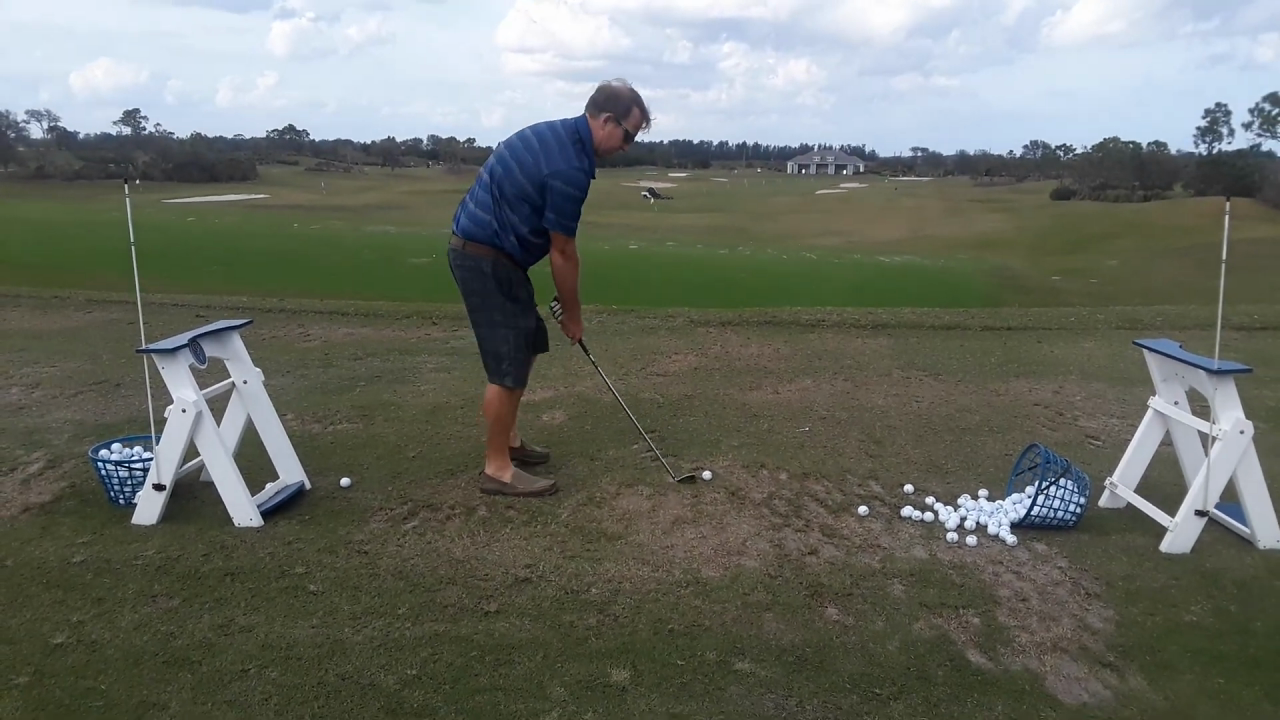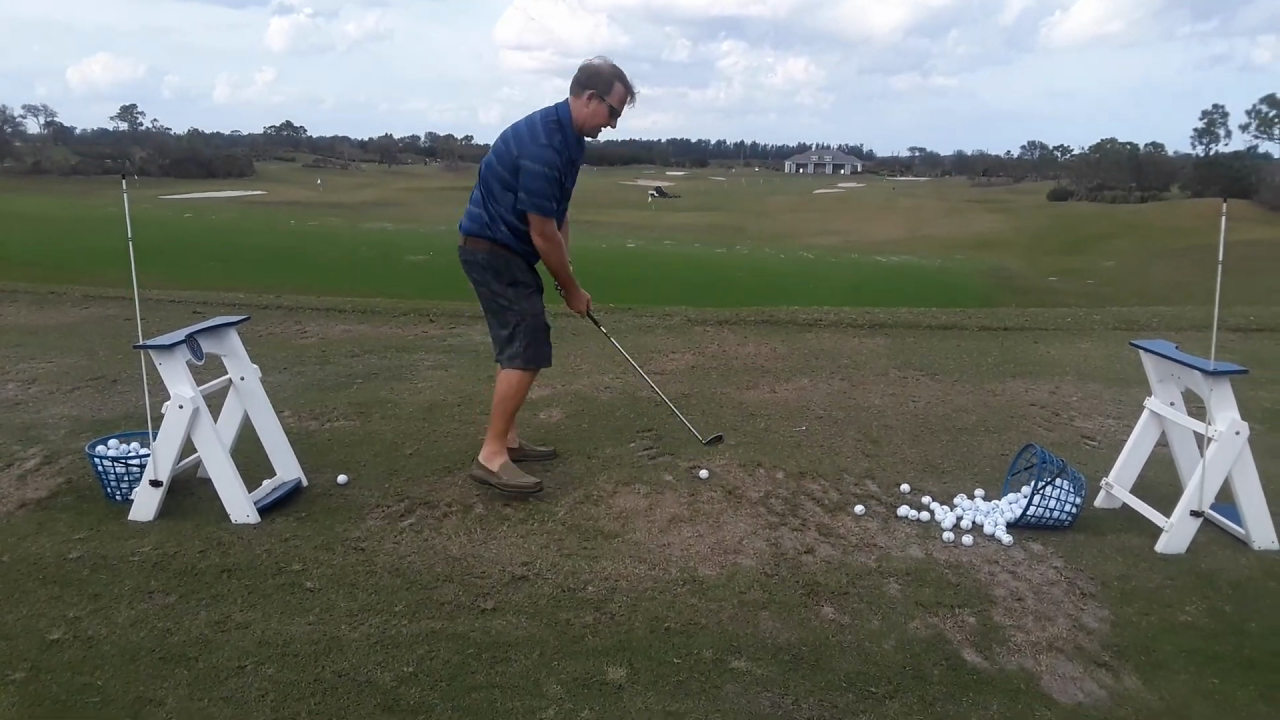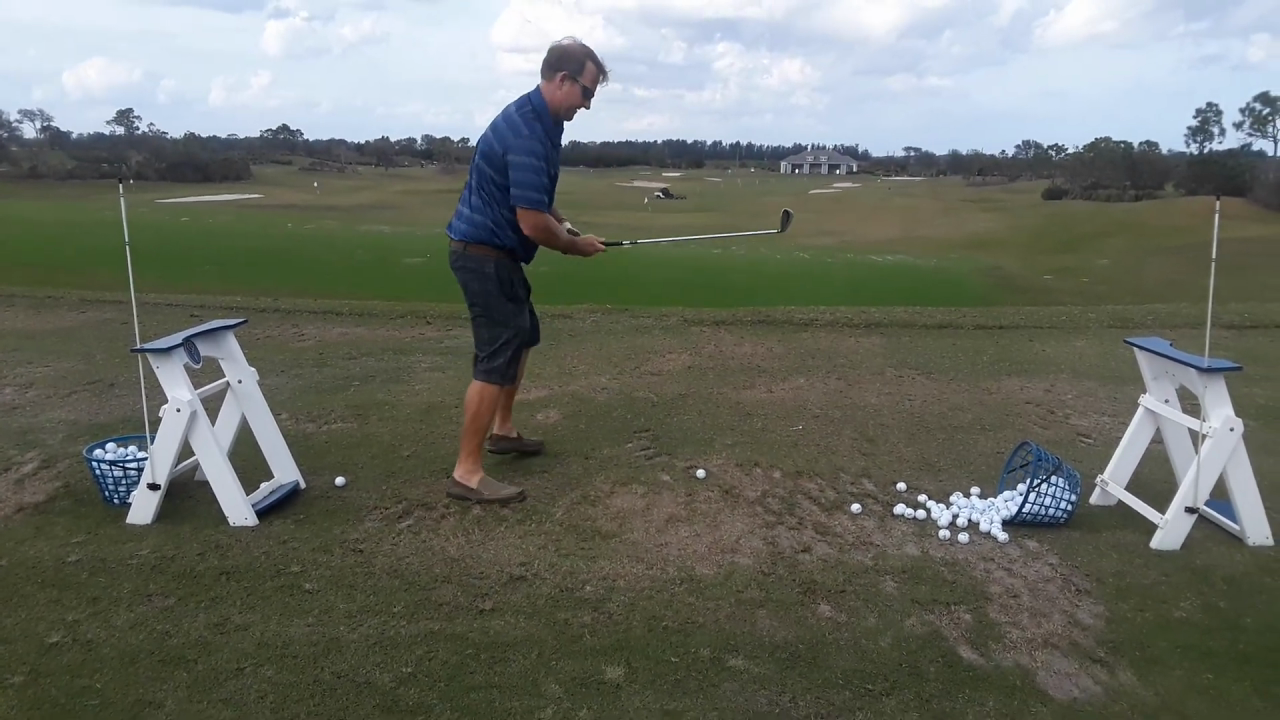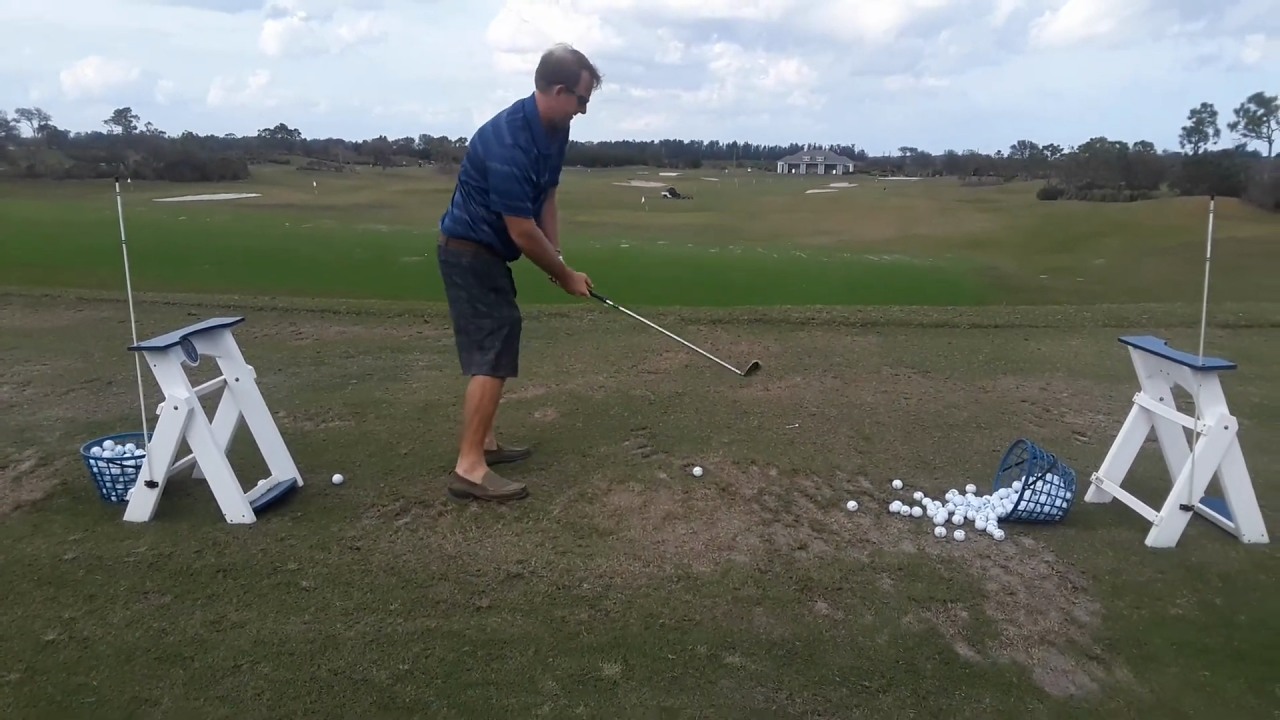
dt=0.4s
person 1, frame 1
left shoulder: (559, 135)
right shoulder: (569, 165)
right elbow: (563, 252)
right wrist: (572, 314)
left hip: (488, 250)
right hip: (486, 257)
left knee: (525, 345)
right knee: (508, 359)
left ankle: (508, 441)
right ankle: (497, 468)
person 1, frame 2
left shoulder: (564, 134)
right shoulder: (543, 144)
left elbow: (553, 217)
right elbow: (543, 232)
left wrist: (564, 278)
right wrist: (571, 289)
left hip: (507, 249)
right hip: (491, 251)
left knee: (523, 344)
right knee: (524, 349)
left ankle: (507, 439)
right ankle: (491, 455)
person 1, frame 3
left shoulder: (542, 120)
right shoulder: (526, 134)
right elbow: (532, 223)
left wrist: (564, 225)
right wrist: (576, 245)
left hip: (490, 251)
right hip: (485, 255)
left knee: (519, 337)
right knee: (495, 359)
left ankle: (502, 429)
right ankle: (466, 472)
person 1, frame 4
left shoulder: (552, 130)
right shoulder: (509, 144)
left elbow: (547, 197)
right elbow: (521, 232)
left wrist: (557, 257)
right wrist: (565, 276)
left hip: (484, 251)
right hip: (469, 252)
left knee: (496, 347)
right knee: (491, 353)
left ankle: (483, 441)
right ankle: (469, 468)
